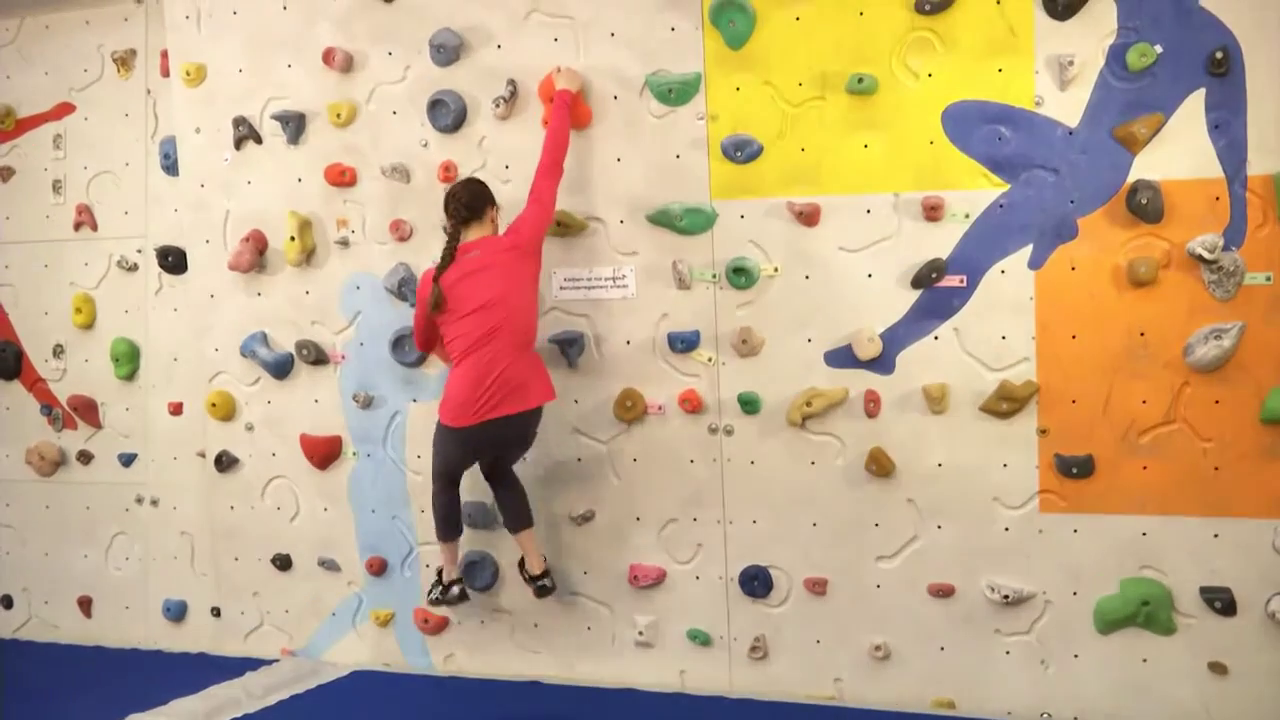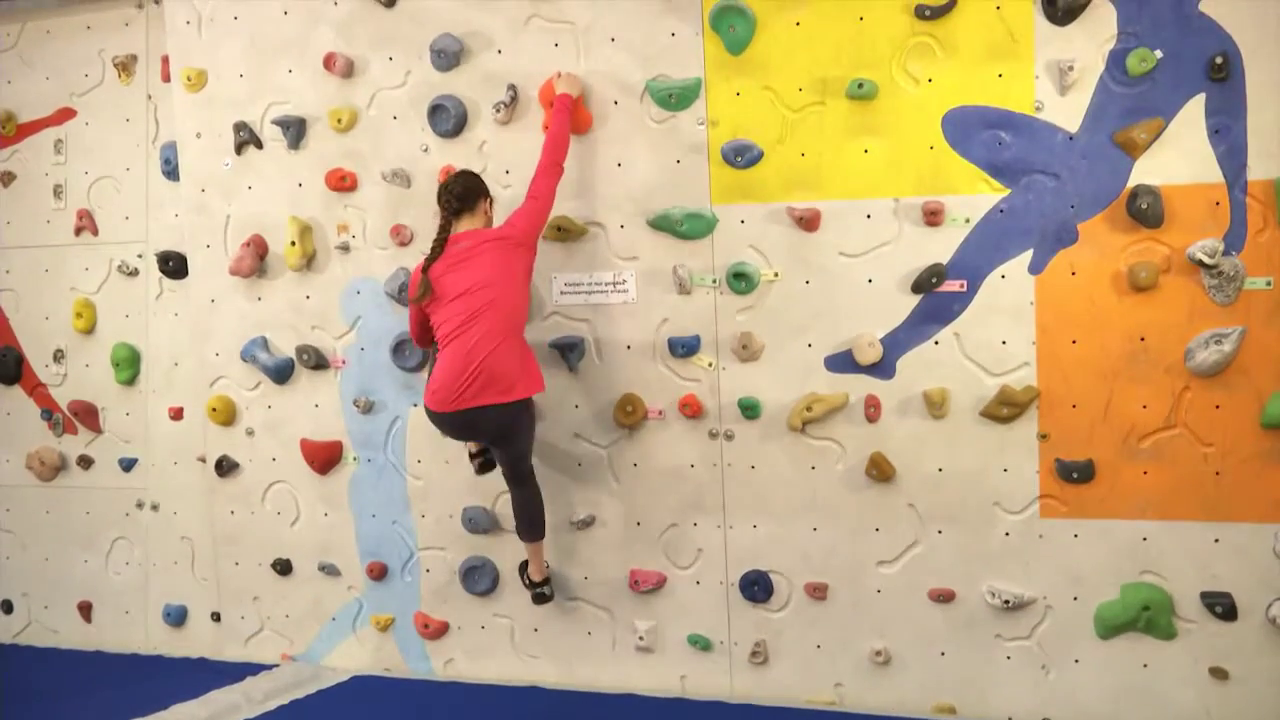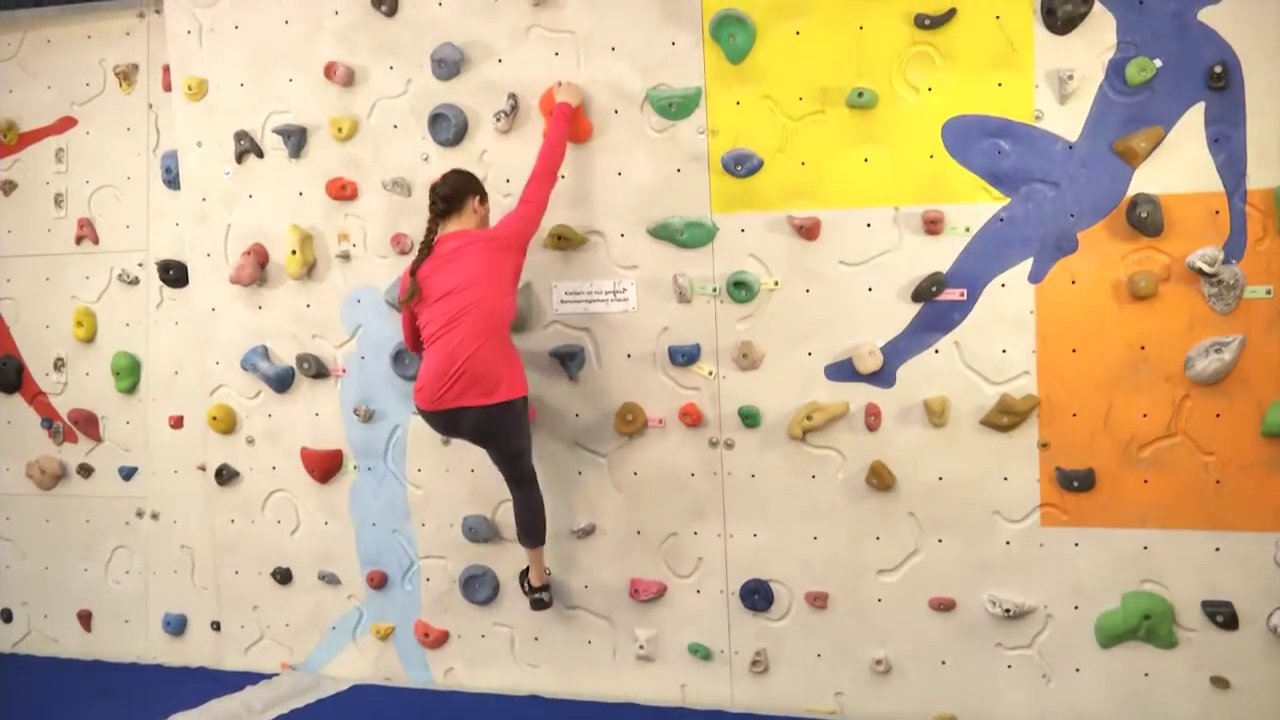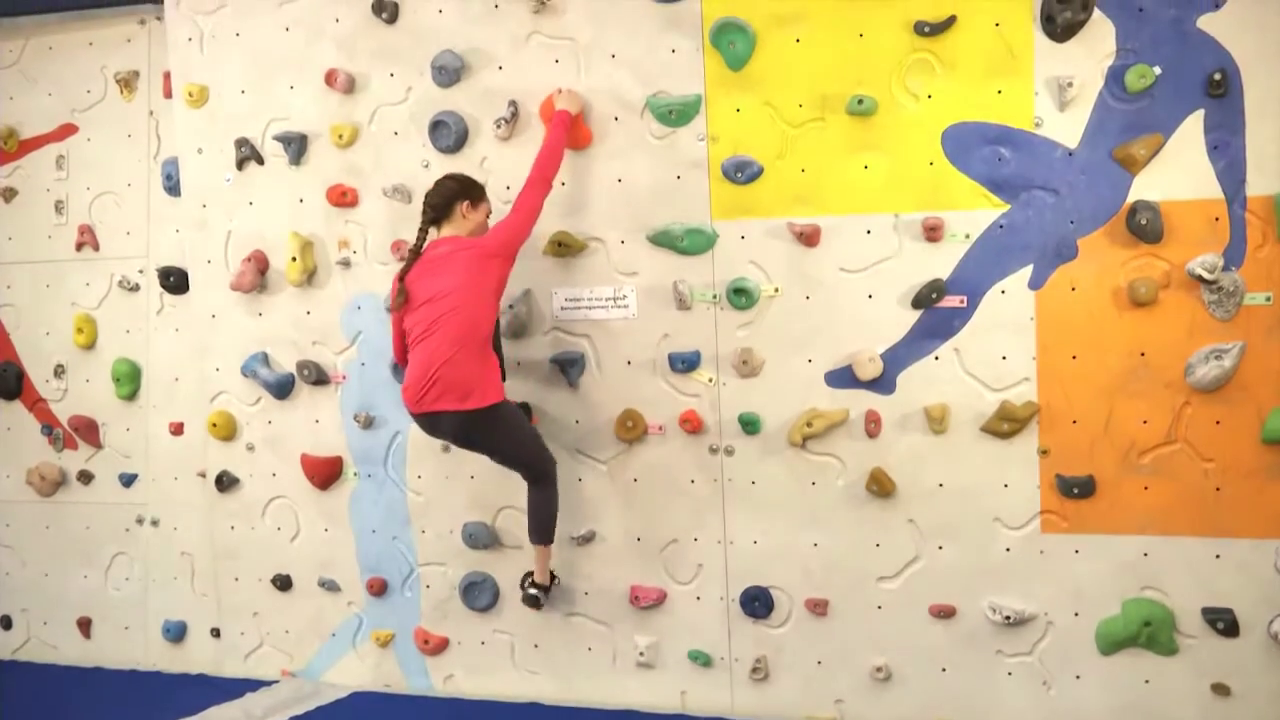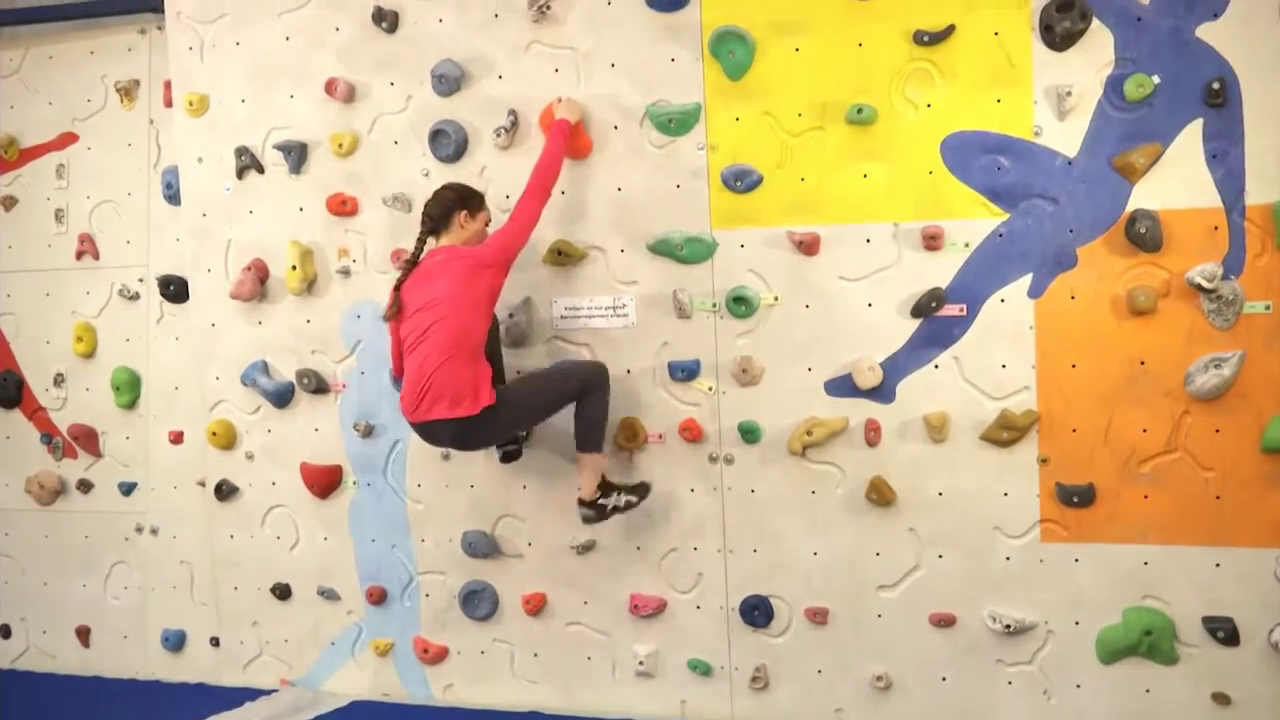
dt=0.3s
person 1, frame 1
left shoulder: (433, 282)
right shoulder: (521, 247)
left elbow: (425, 345)
right elbow: (549, 172)
right wrist: (564, 96)
left hip: (465, 417)
right hip: (523, 410)
left knee: (445, 480)
right knee: (499, 469)
left ankle: (448, 575)
right ankle: (536, 567)
person 1, frame 2
left shoulder: (424, 271)
right shoulder: (513, 240)
right elbow: (548, 172)
right wrist: (563, 100)
left hip: (446, 408)
right hip: (507, 400)
right knee: (520, 474)
left ankle: (477, 448)
right ankle: (538, 574)
person 1, frame 3
left shoulder: (415, 273)
right shoulder: (502, 241)
right elbow: (542, 178)
right wrist: (563, 108)
left hip: (435, 408)
right hip: (494, 401)
right knee: (522, 479)
right ankle: (538, 580)
person 1, frame 4
left shoulder: (408, 273)
right shoulder: (489, 251)
right elbow: (536, 188)
right wrist: (563, 115)
left hip: (421, 414)
right hip: (470, 414)
right knee: (544, 472)
left ankle: (503, 435)
right ankle: (538, 579)
person 1, frame 5
left shoulder: (407, 283)
right shoulder: (484, 258)
left elbow: (399, 370)
right elbow: (534, 196)
right wrist: (562, 125)
left hip: (424, 425)
right hip: (469, 420)
right knee: (593, 377)
left ankle: (507, 437)
right ankle: (592, 494)
